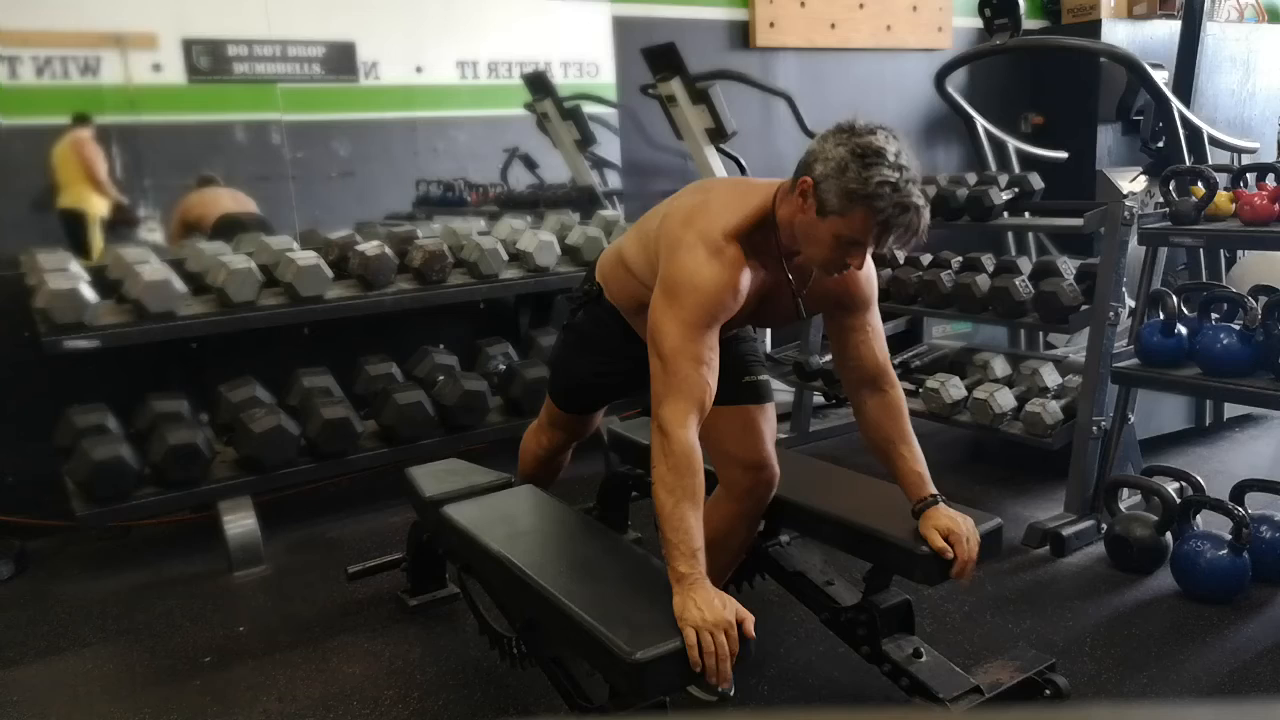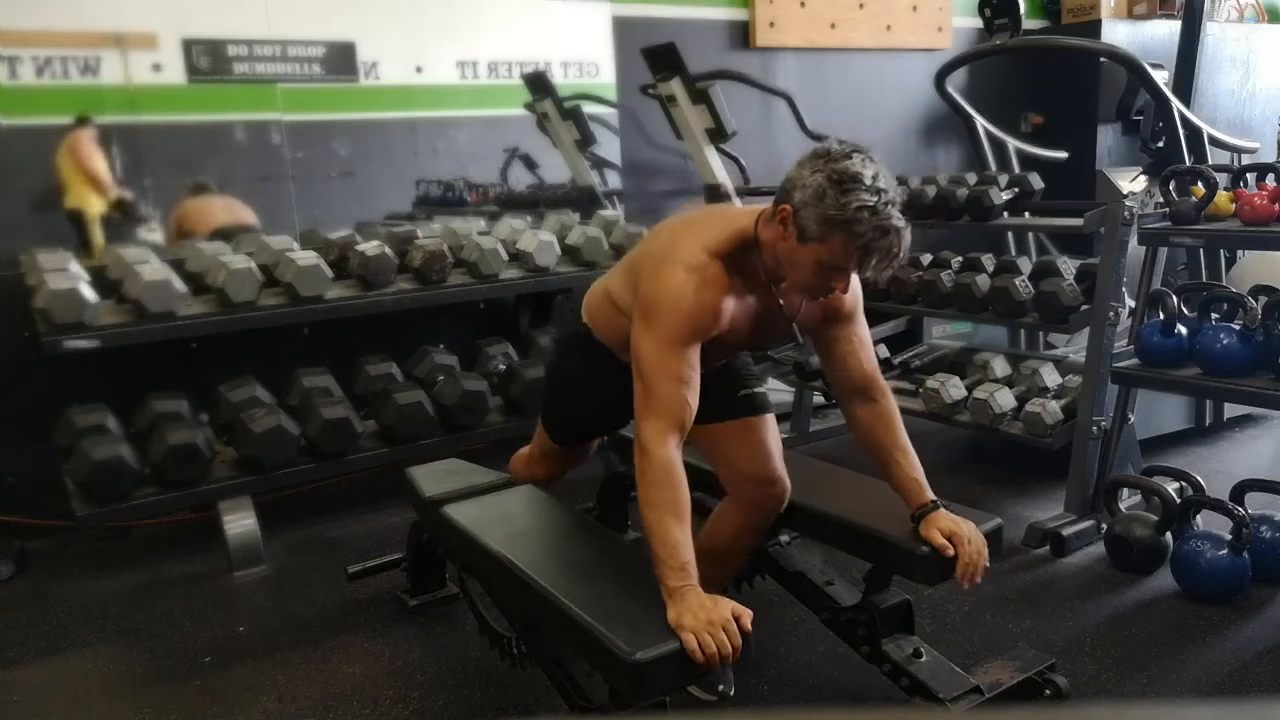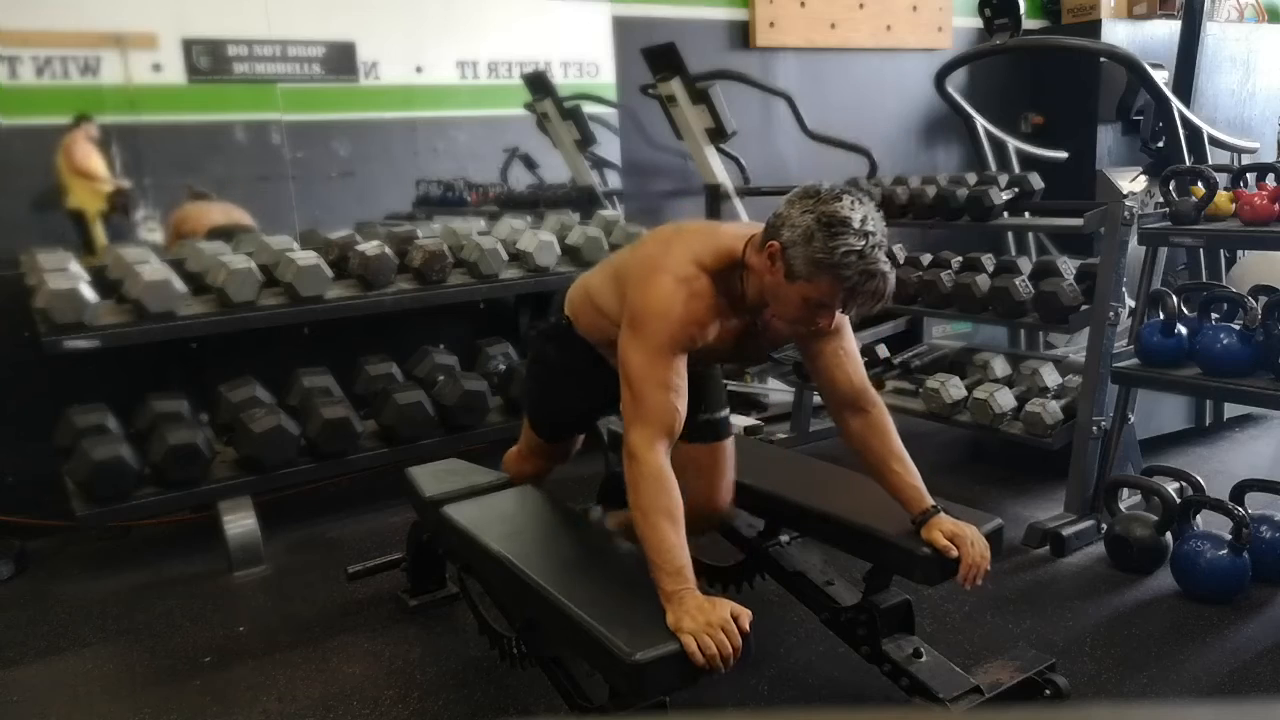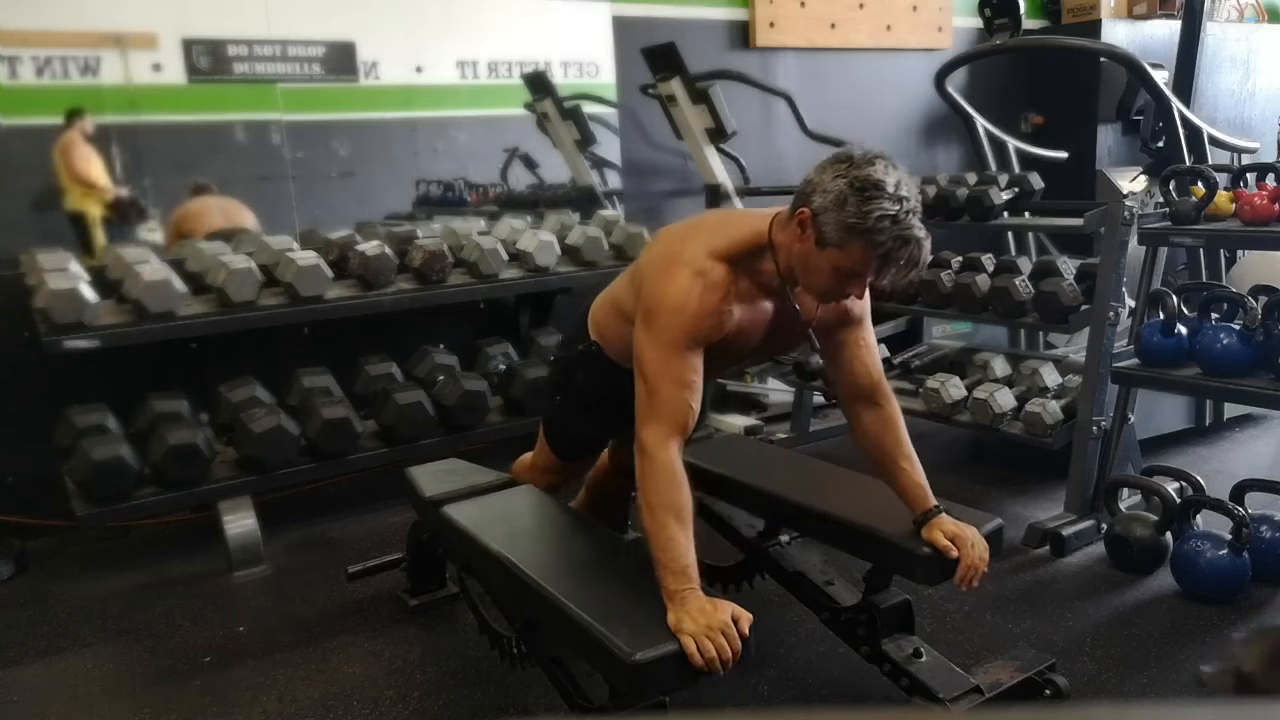
dt=0.4s
person 1, frame 1
left shoulder: (845, 264)
right shoulder: (713, 253)
left elbow: (875, 386)
right elbow: (678, 425)
left wrist: (927, 503)
right wrist: (690, 586)
left hip: (722, 327)
right hip: (616, 312)
left knee: (754, 477)
right knee: (559, 433)
left ankle: (694, 625)
person 1, frame 2
left shoulder: (825, 272)
right shoulder: (691, 275)
left elbow: (866, 396)
right elbow: (658, 441)
left wrist: (927, 507)
right wrist: (682, 595)
left hip: (712, 355)
right hip: (606, 349)
left knee: (764, 490)
right knee: (549, 463)
left ankle: (696, 626)
person 1, frame 3
left shoulder: (809, 284)
right shoulder: (679, 291)
left elbow: (857, 407)
right elbow: (647, 448)
left wrist: (927, 513)
right wrist: (682, 597)
left hip: (680, 355)
right hip: (583, 344)
left knee: (707, 505)
right knee: (538, 461)
left ankle: (619, 534)
person 1, frame 4
left shoulder: (837, 285)
right shoulder: (697, 277)
left elbow: (869, 402)
right elbow: (659, 443)
left wrist: (929, 513)
right wrist: (684, 597)
left hip: (684, 369)
right hip: (605, 362)
left knee: (623, 469)
right knee: (551, 473)
